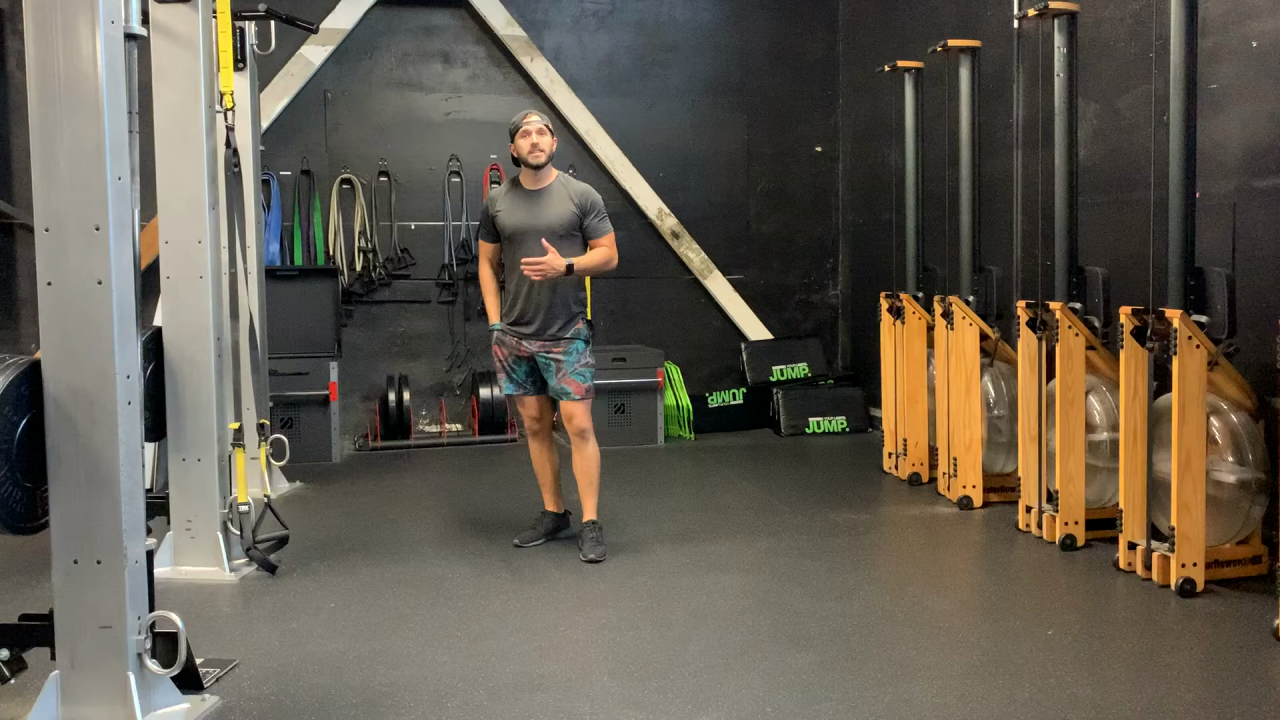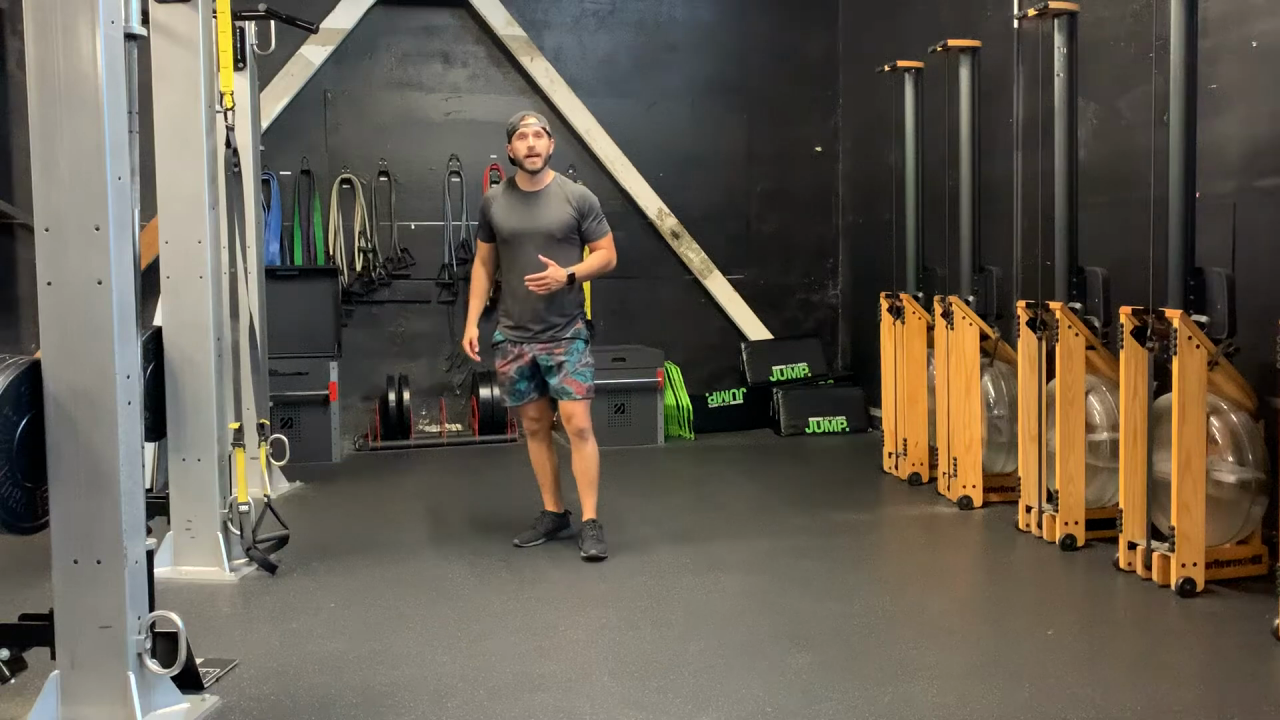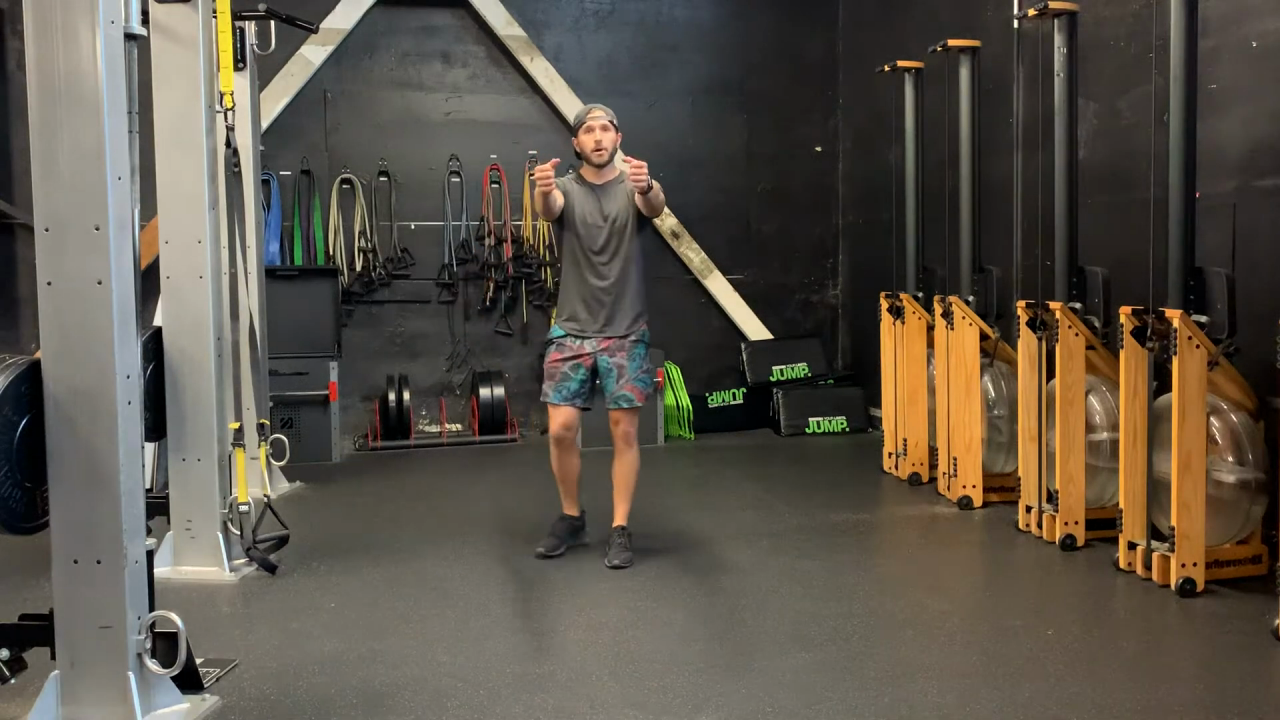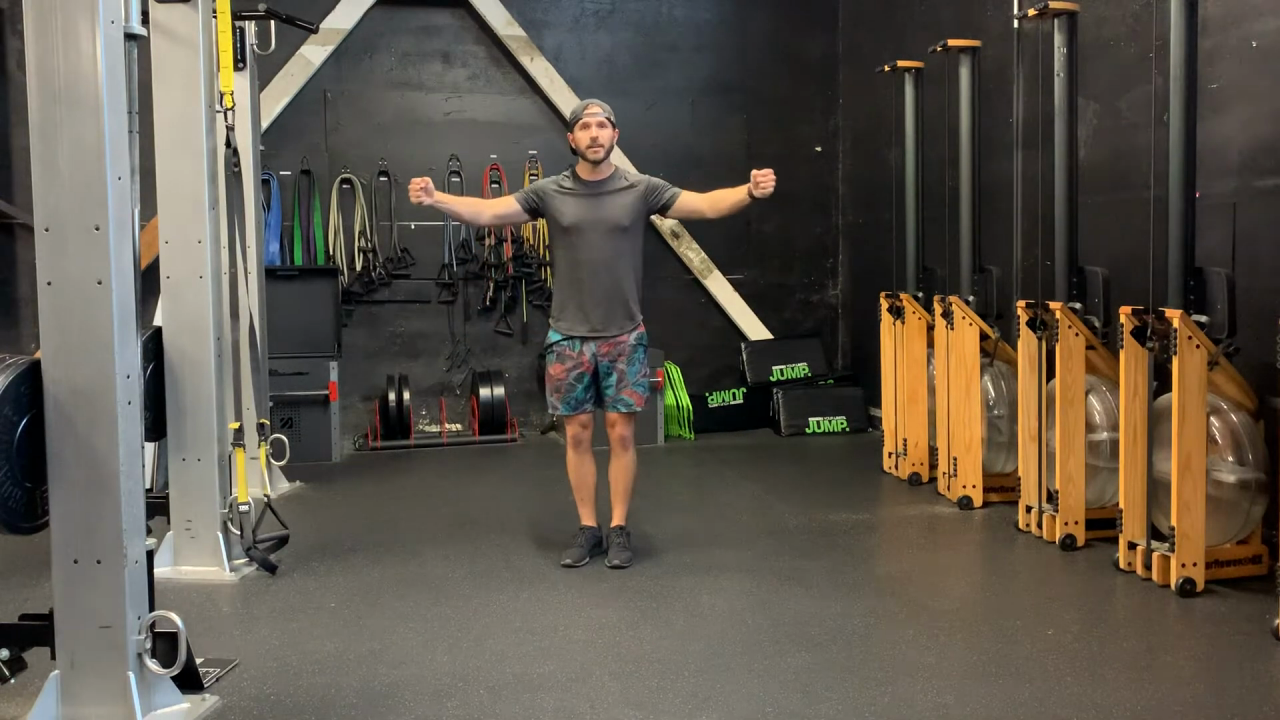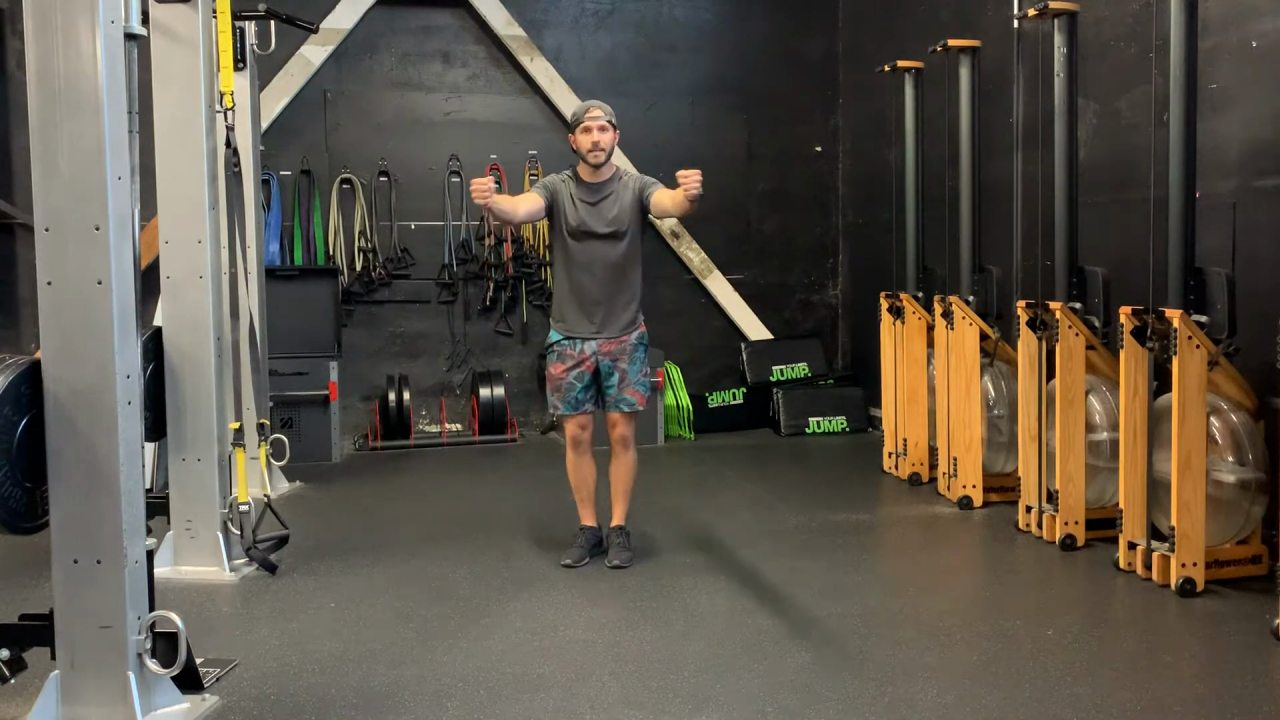
dt=1s
person 1, frame 1
left shoulder: (581, 195)
right shoulder: (496, 201)
left elbow: (608, 255)
right elbow: (488, 262)
left wrist: (566, 266)
right wrist: (495, 321)
left hip: (566, 333)
right hip: (516, 335)
left knee: (577, 424)
right knee: (534, 425)
left ankle: (590, 523)
right ankle: (553, 514)
person 1, frame 2
left shoulder: (578, 197)
right shoulder: (493, 202)
left elbow: (607, 255)
right elbow: (484, 264)
left wrist: (566, 275)
right wrist: (472, 320)
left hip: (565, 333)
right hip: (513, 336)
left knee: (578, 425)
right knee: (535, 426)
left ankle: (590, 524)
right ankle: (553, 514)
person 1, frame 3
left shoulder: (636, 187)
right shoulder: (564, 189)
left elbow: (657, 206)
right elbow: (546, 209)
left wrist: (647, 185)
right wrist: (542, 189)
left hip: (626, 333)
right hip: (571, 331)
left knee: (624, 432)
right knee: (562, 429)
left ankle: (619, 529)
right ankle: (569, 517)
person 1, frame 4
left shoulder: (641, 188)
right shoulder: (550, 191)
left elbow: (705, 205)
right elbow: (488, 212)
left wrist: (750, 192)
right wrist: (436, 198)
left hip: (624, 335)
right hip: (569, 336)
left knee: (621, 433)
right knee: (577, 434)
left ankle: (618, 529)
right ankle: (588, 528)
person 1, frame 5
left shoulder: (637, 186)
right shoulder: (555, 188)
left elbow: (670, 206)
right elbow: (518, 210)
left wrist: (688, 195)
right wrist: (491, 201)
left hip: (624, 336)
right hip: (569, 336)
left knee: (622, 433)
right knee: (577, 435)
left ankle: (618, 528)
right ankle: (588, 529)
